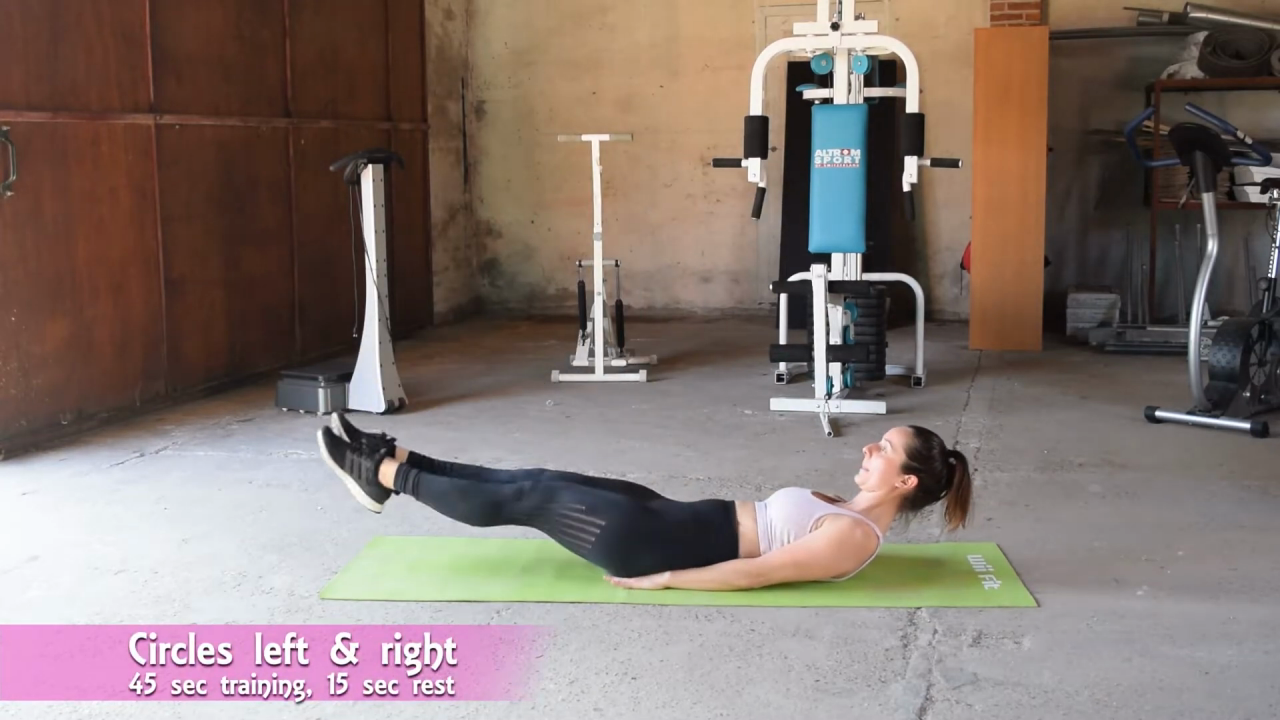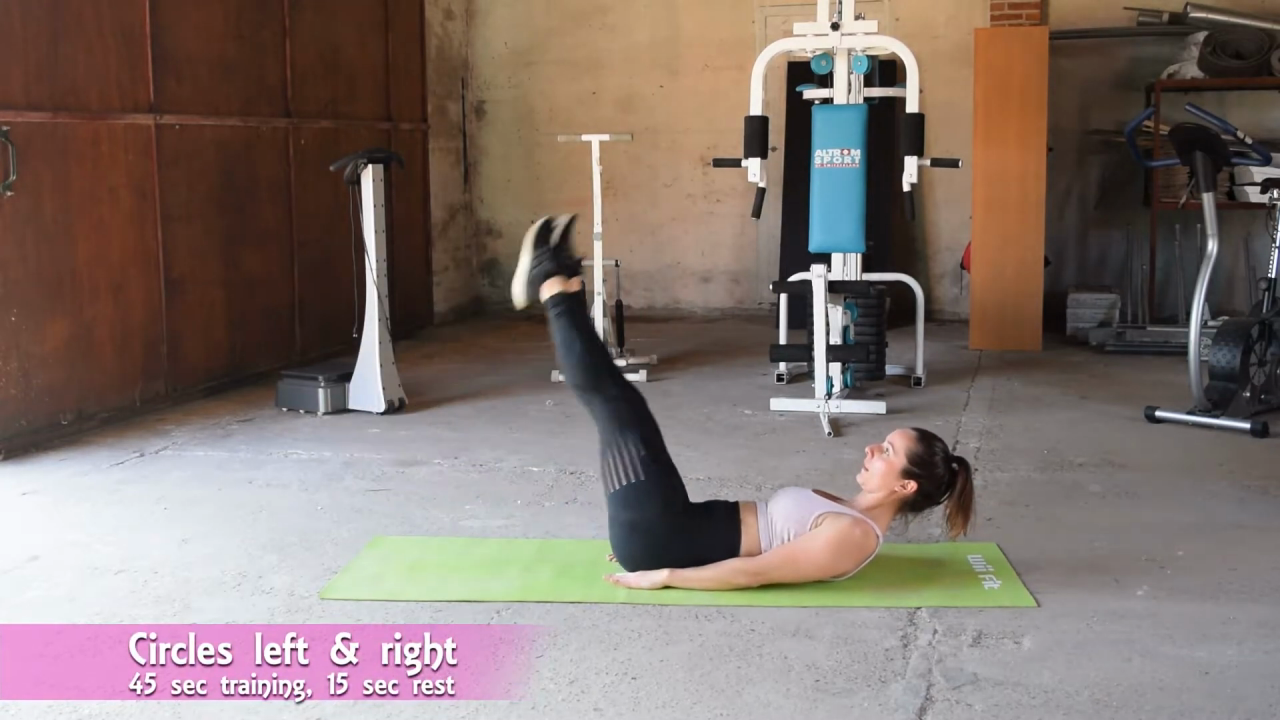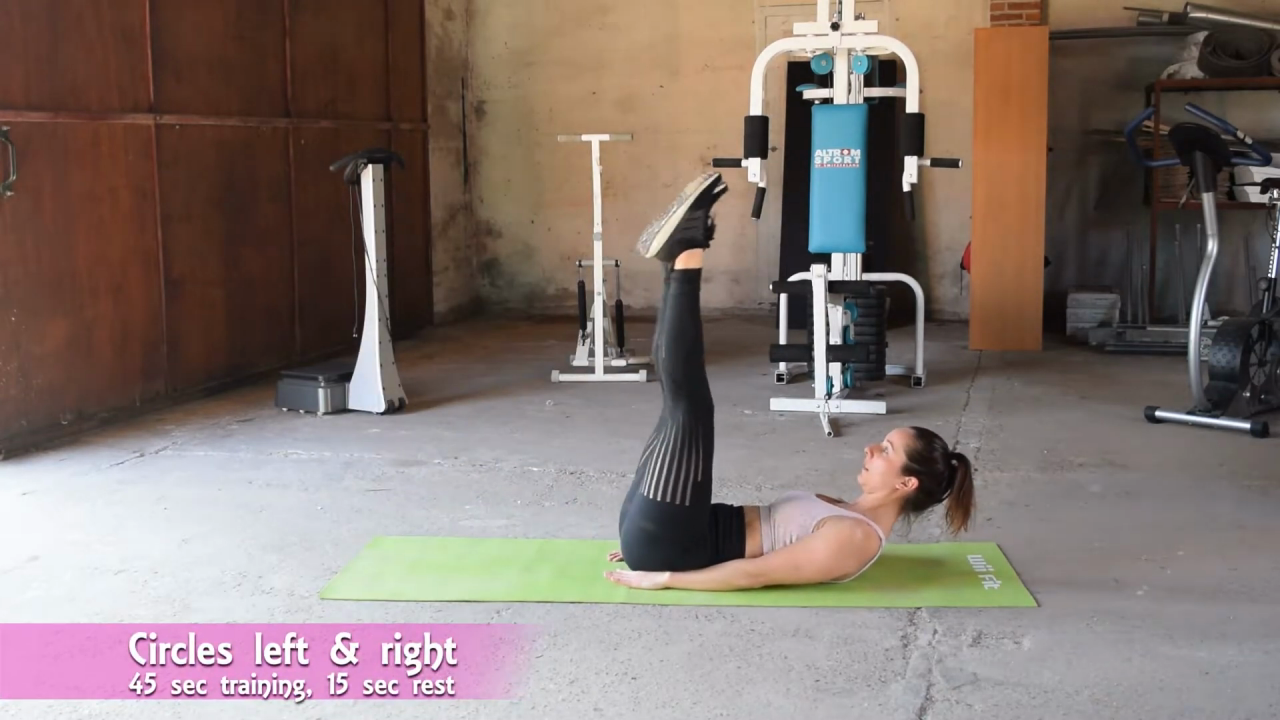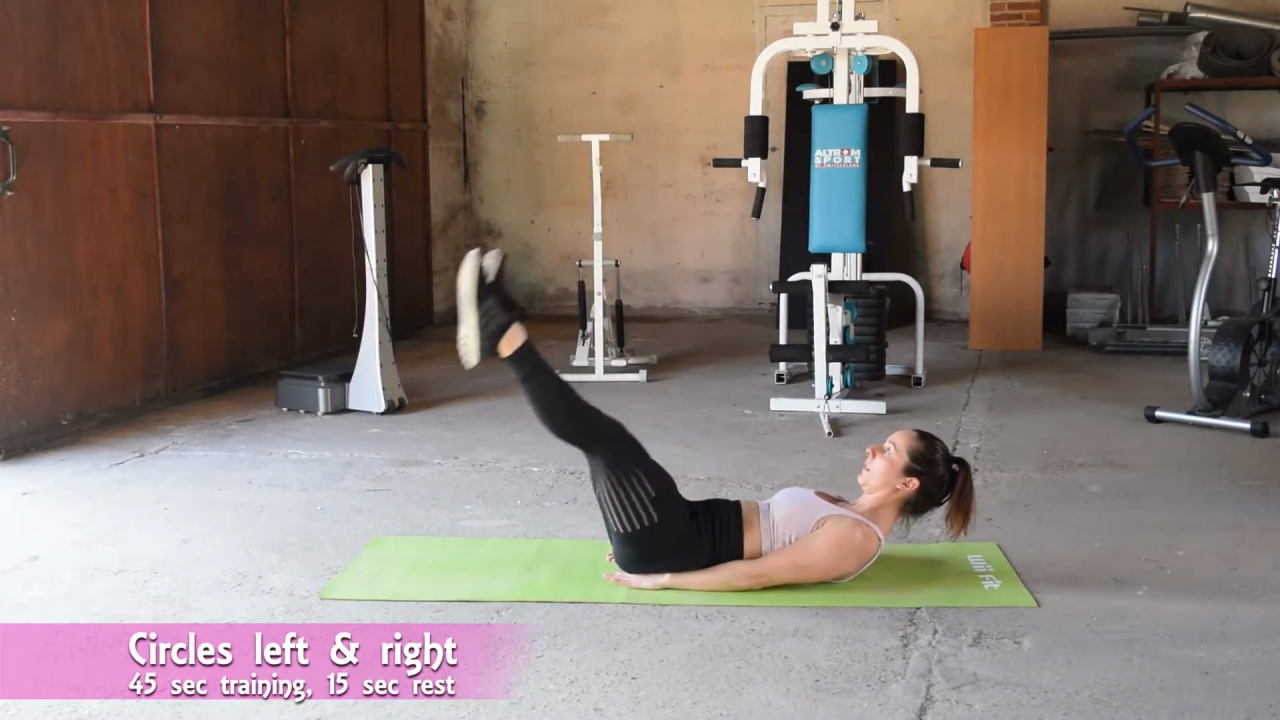
dt=0.4s
person 1, frame 1
left shoulder: (853, 538)
right shoulder: (851, 510)
left elbow: (754, 571)
left wrist: (657, 580)
left hip: (678, 544)
right hip: (681, 519)
left knee: (531, 500)
right knee: (545, 484)
left ankle: (388, 472)
right ankle: (394, 465)
person 1, frame 2
left shoulder: (852, 539)
right shoulder: (853, 515)
left elbow: (753, 572)
left wrist: (660, 576)
left hip: (657, 544)
right hip: (684, 529)
left knee: (615, 405)
right knee: (620, 404)
left ankle: (554, 284)
person 1, frame 3
left shoulder: (856, 538)
right shoulder: (851, 513)
left elbow: (758, 574)
left wrist: (661, 577)
left hip: (666, 546)
left knee: (689, 400)
left ankle: (686, 255)
right ankle: (682, 258)
person 1, frame 4
left shoulder: (856, 538)
right shoulder: (848, 510)
left elbow: (760, 574)
left wrist: (663, 580)
left hip: (670, 547)
right hip: (697, 527)
left knee: (601, 438)
right knee: (601, 440)
left ankle: (504, 335)
right ankle: (503, 333)
